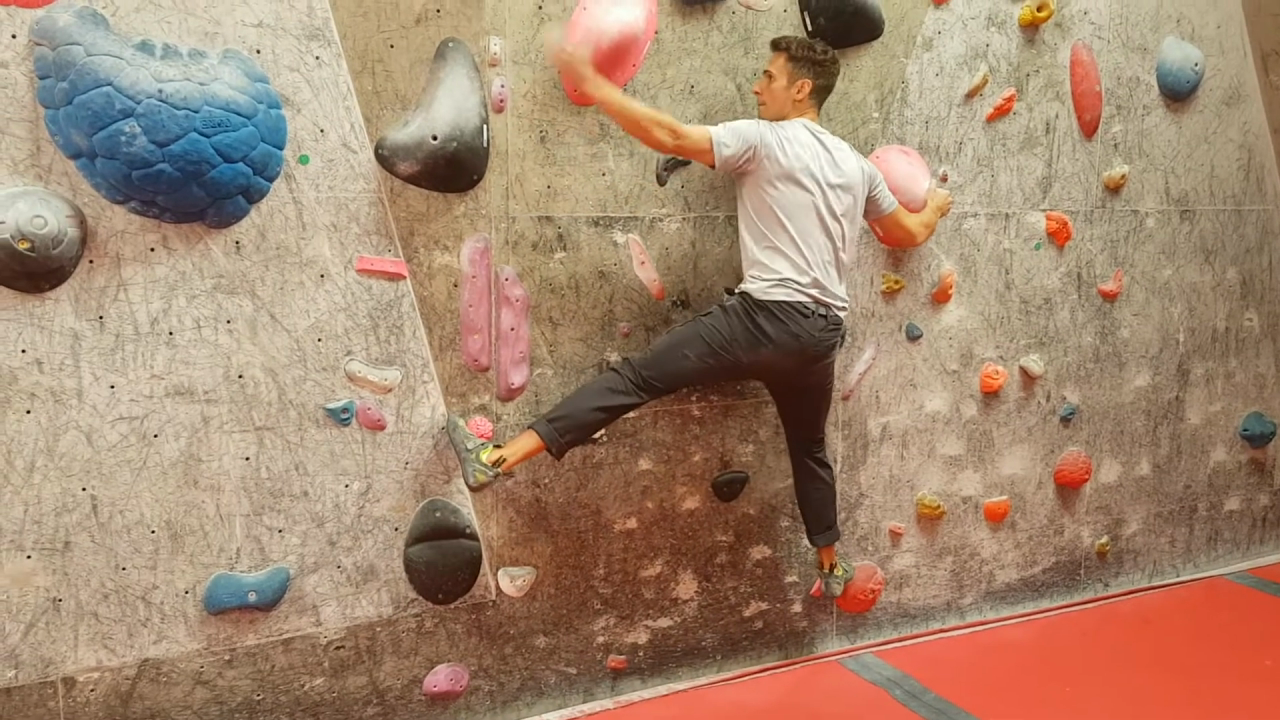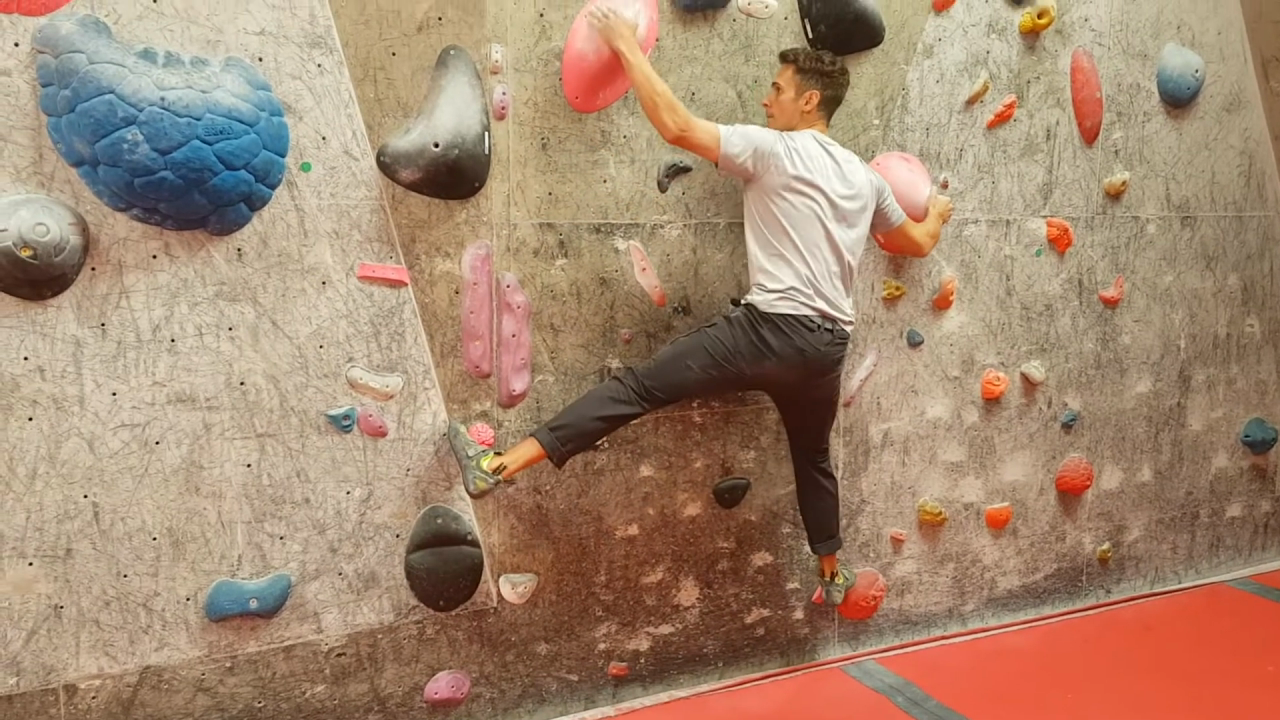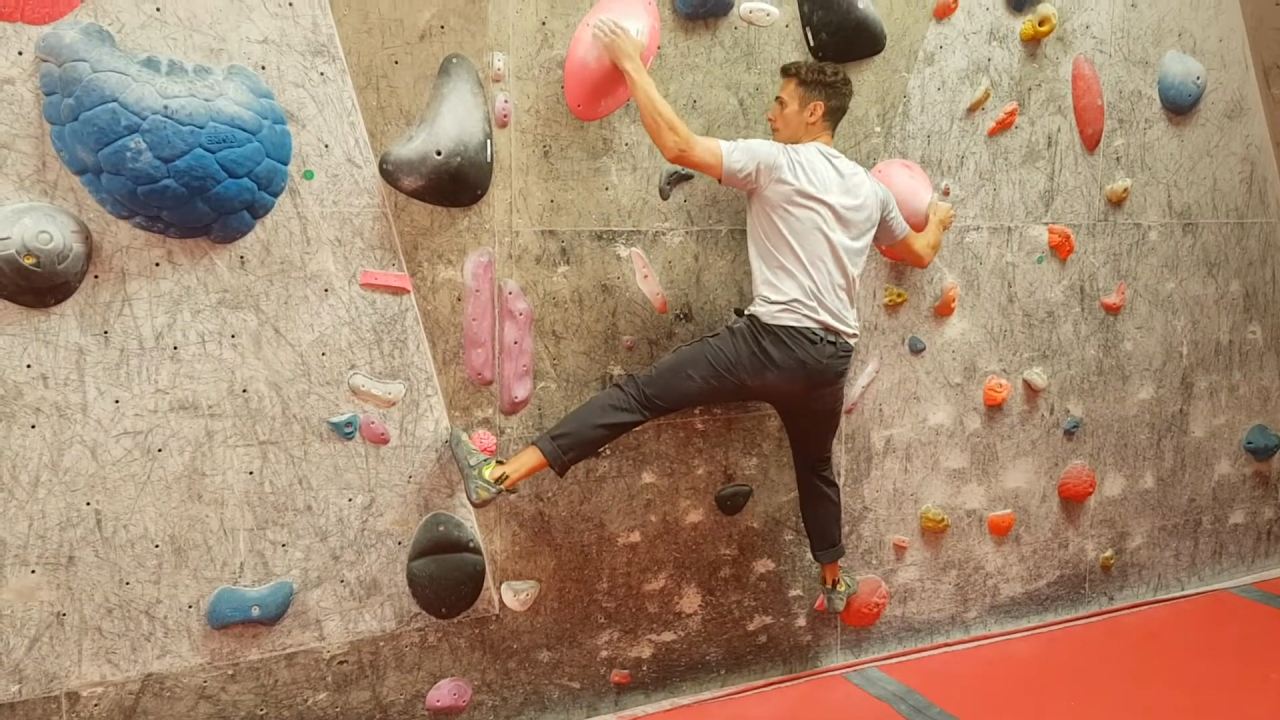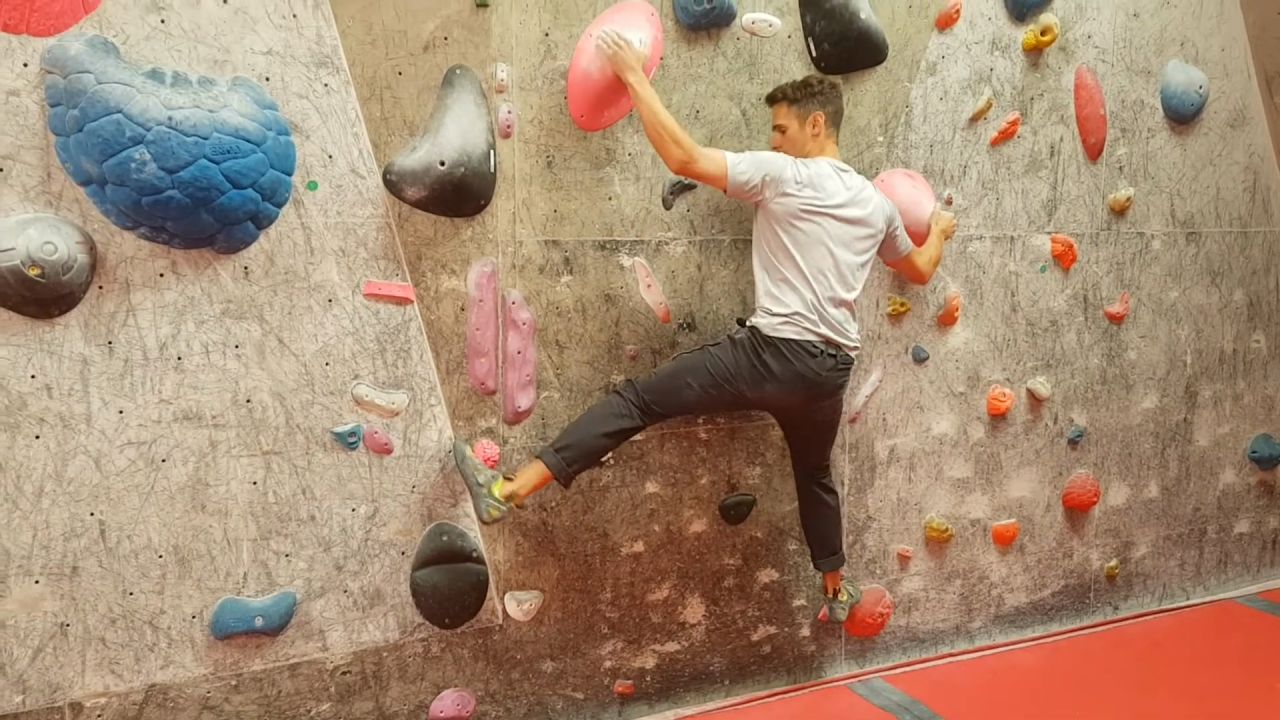
dt=0.2s
person 1, frame 1
left shoulder: (764, 140)
right shoulder: (857, 165)
left elbow: (670, 137)
right elbow: (912, 234)
left wrist: (589, 81)
right wrist: (935, 208)
left hip: (765, 319)
right hip: (821, 333)
left knee: (631, 377)
right knee: (809, 449)
left ankle: (496, 460)
right ankle: (831, 567)
person 1, frame 2
left shoulder: (771, 149)
right shoulder: (866, 177)
left elbow: (677, 126)
right elbow: (918, 243)
left wrist: (628, 47)
right wrist: (937, 213)
left hip: (769, 330)
right hip: (826, 345)
left knee: (636, 387)
right knee: (813, 458)
left ankle: (497, 465)
right ankle: (833, 573)
person 1, frame 3
left shoulder: (776, 161)
right shoulder: (871, 189)
left elbow: (678, 145)
right elbow: (919, 254)
left wrist: (631, 64)
right wrist: (937, 221)
left hip: (772, 341)
right hip: (829, 358)
left knee: (636, 395)
right knee: (815, 468)
left ankle: (499, 474)
right ankle: (835, 582)
person 1, frame 4
left shoulder: (782, 174)
right shoulder: (877, 202)
left elbow: (683, 157)
right elbow: (919, 270)
left wrist: (634, 77)
right wrist: (939, 232)
left hip: (772, 353)
right hip: (828, 369)
left knee: (633, 399)
right knee: (814, 475)
left ankle: (511, 491)
right ankle: (836, 590)
